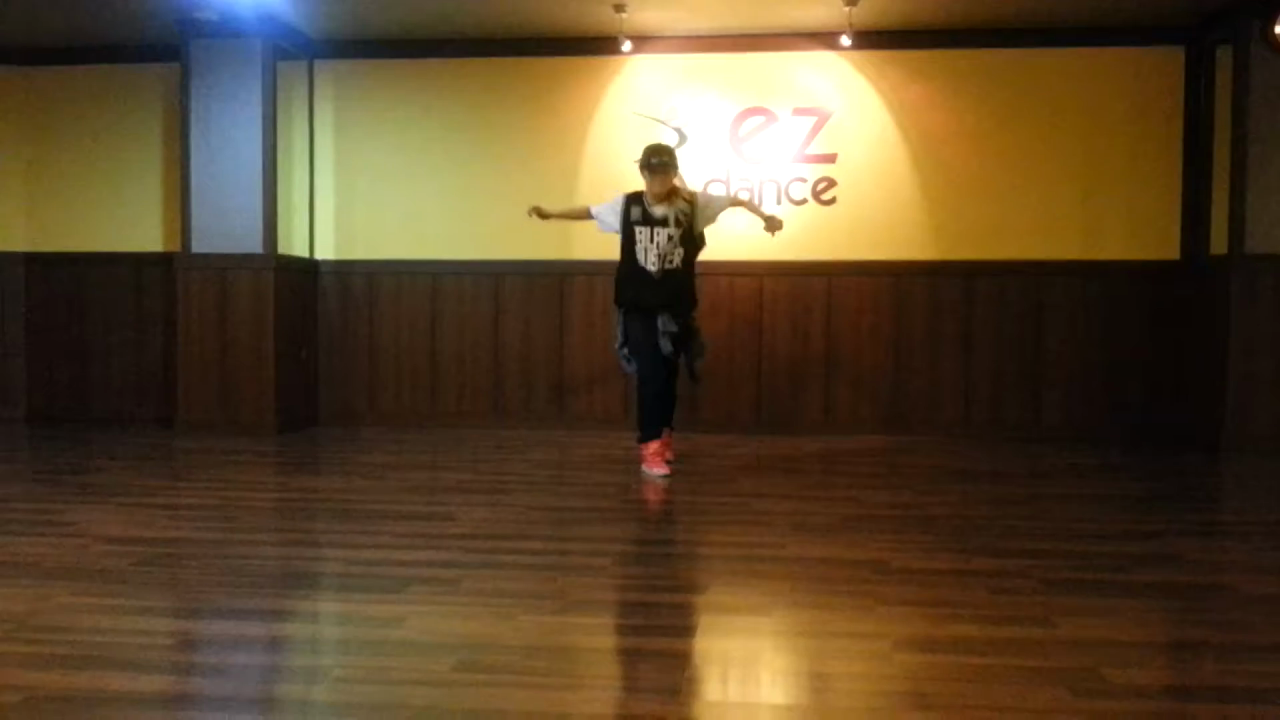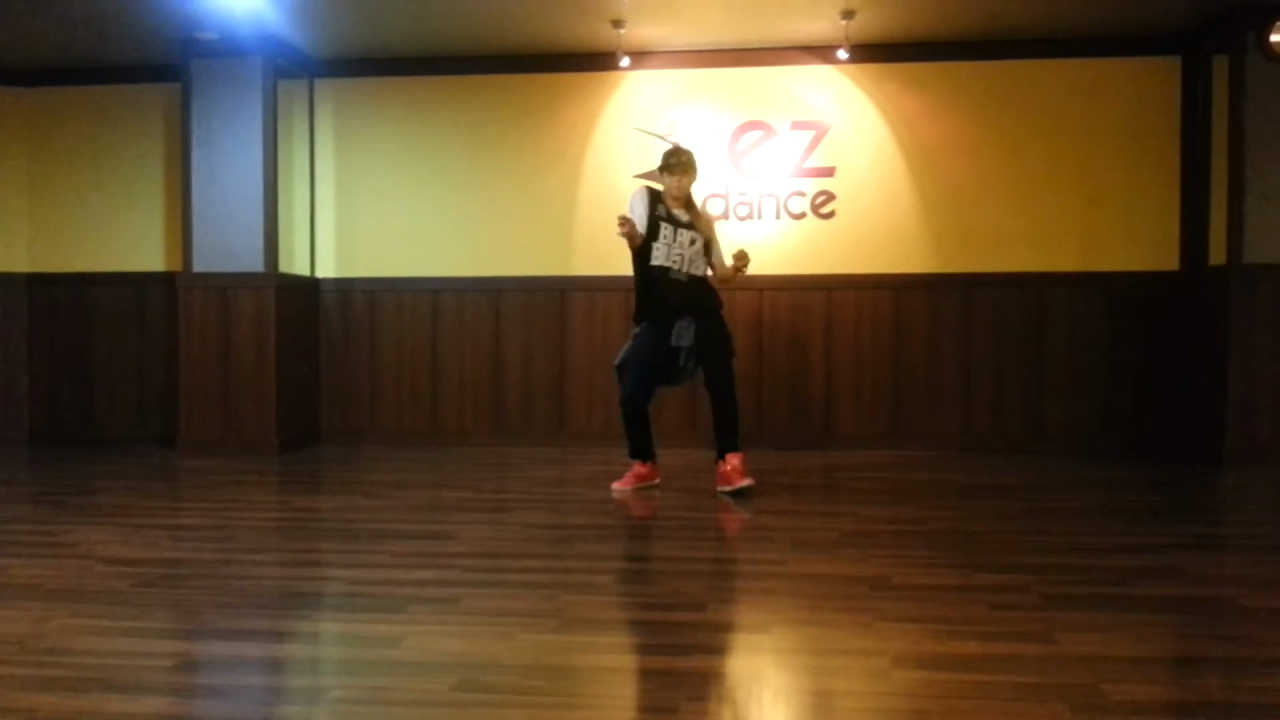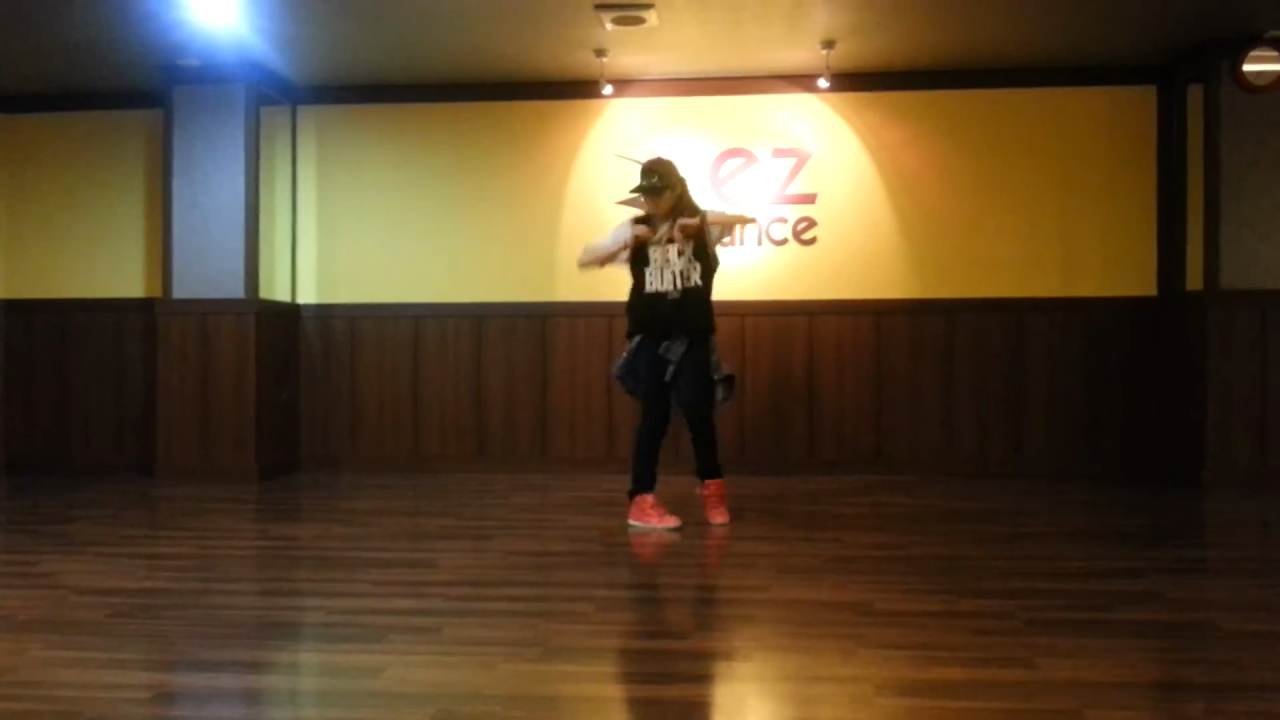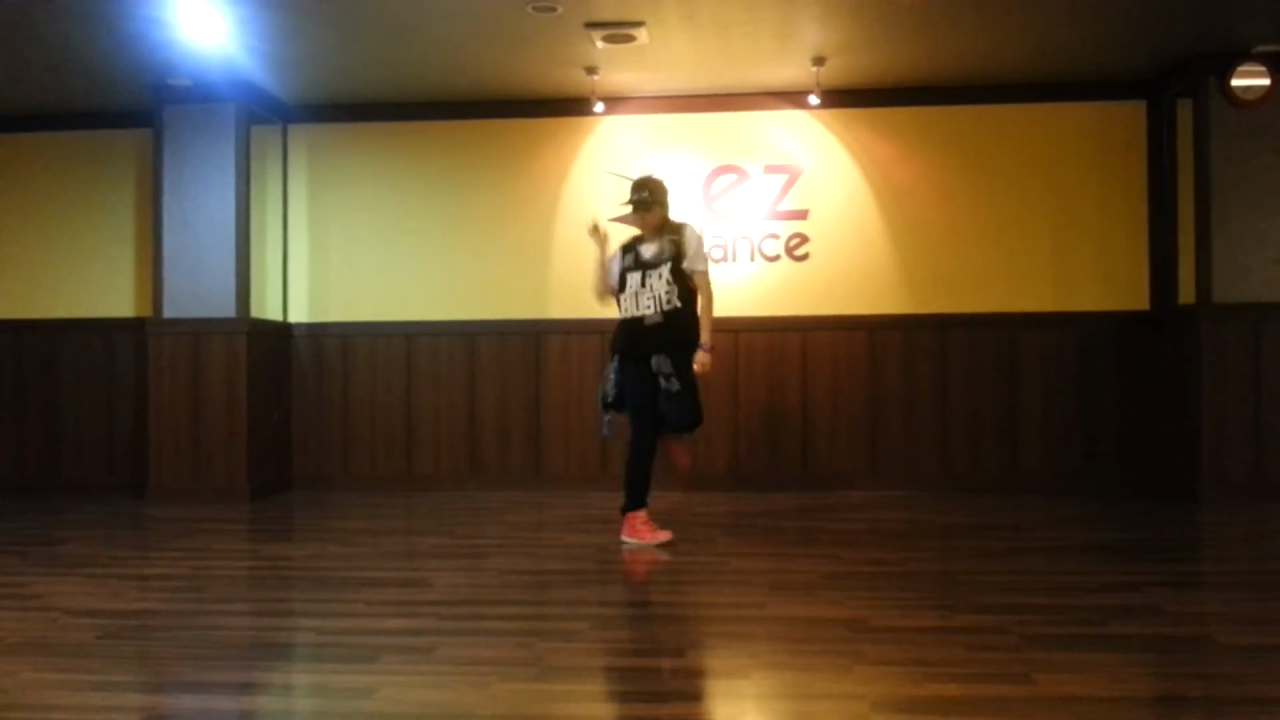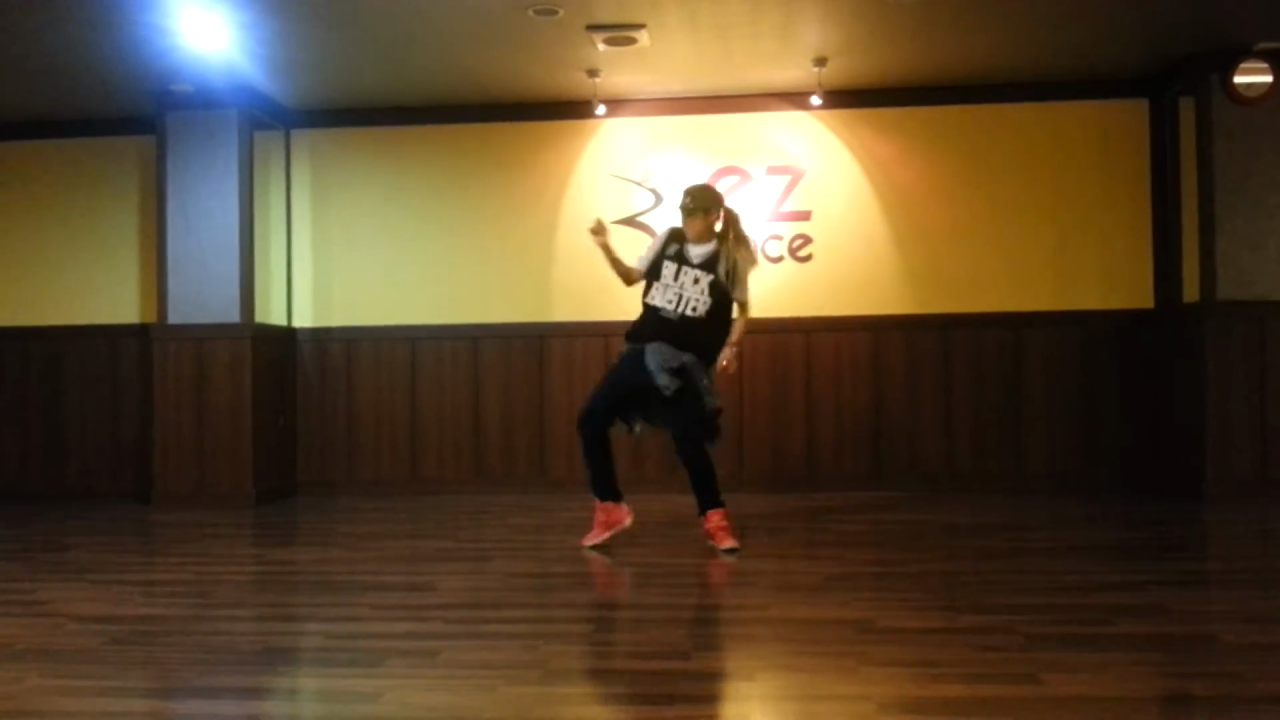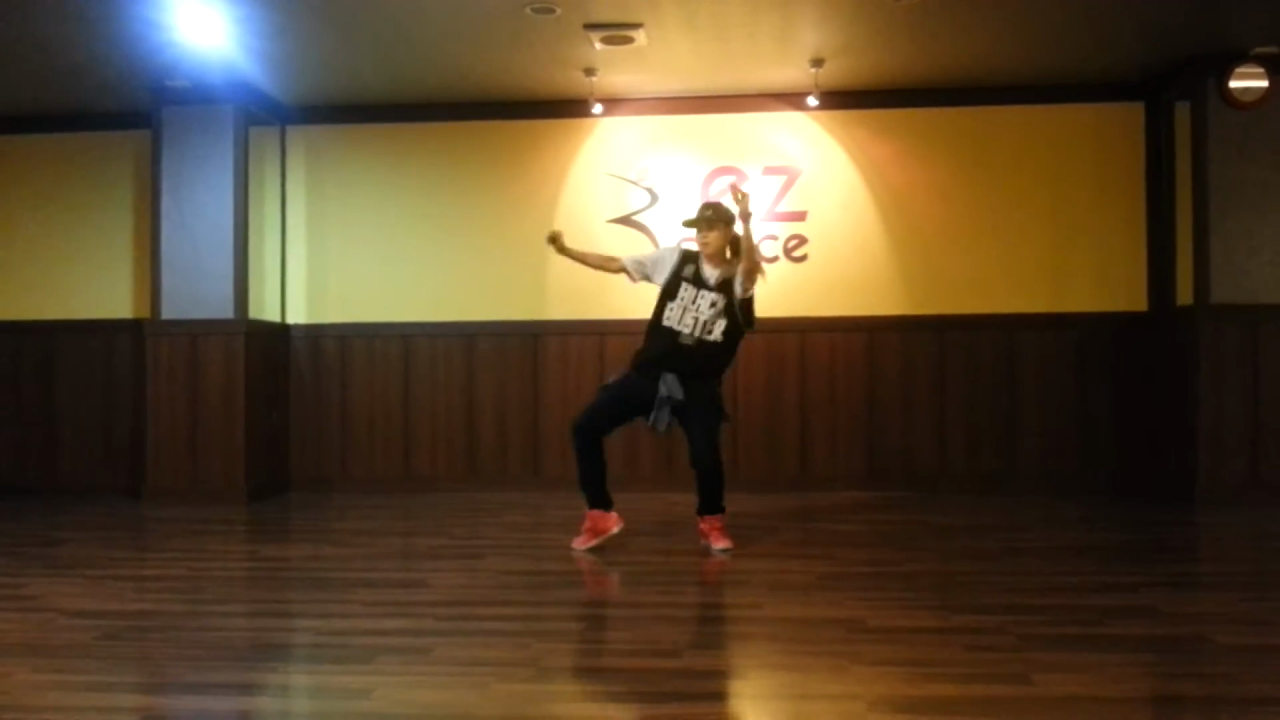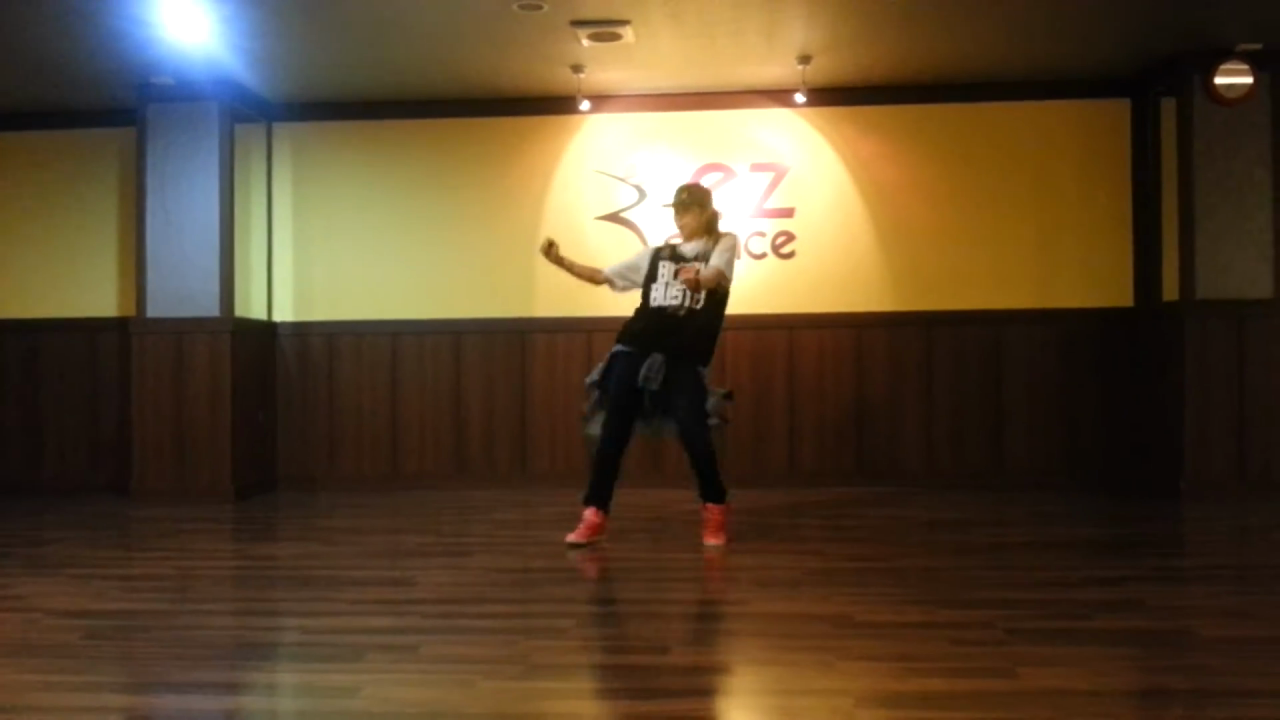
dt=0.7s
person 1, frame 1
left shoulder: (691, 203)
right shoulder: (626, 205)
left elbow: (733, 201)
right elbow: (592, 212)
left wrist: (764, 215)
right wrist: (550, 213)
left hip: (676, 305)
right hip: (638, 305)
left knee: (668, 374)
right knee: (649, 372)
left ankle: (663, 435)
right ankle: (651, 446)
person 1, frame 2
left shoulder: (703, 222)
right shoulder: (645, 198)
left elbow: (718, 275)
right elbow: (636, 234)
left wrist: (735, 268)
right wrist: (628, 233)
left hip: (703, 314)
right hip: (657, 316)
left knee: (722, 387)
right knee: (632, 394)
left ankle: (731, 466)
right ankle: (643, 466)
person 1, frame 3
left shoulder: (701, 221)
right shoulder: (631, 229)
left elbow: (737, 221)
right elbow: (585, 261)
left wrist: (698, 225)
right wrist: (628, 243)
left hip: (692, 335)
right hip: (650, 335)
left knee: (697, 410)
right knee: (654, 415)
left ankle: (712, 491)
right ankle: (643, 502)
person 1, frame 4
left shoulder: (685, 238)
right shoulder: (625, 252)
left elbow: (704, 291)
right elbow: (604, 296)
left wrist: (705, 345)
right wrist: (603, 254)
left hip: (677, 350)
right hip: (634, 353)
left knee: (687, 418)
right knee: (643, 433)
left ankle: (668, 430)
right ankle: (637, 519)
person 1, frame 5
left shoulder: (729, 259)
right shoulder: (668, 240)
left elbow: (741, 311)
right elbow: (632, 278)
left wrist: (731, 346)
right wrist: (605, 246)
left hip: (686, 362)
right hip: (642, 353)
left knee: (689, 442)
right knee: (590, 421)
left ankle: (715, 521)
right ankle: (610, 510)
person 1, frame 6
left shoulder: (740, 275)
right shoulder: (674, 258)
left elbow: (753, 271)
right elbow: (618, 265)
left wrist: (745, 222)
right wrist: (567, 251)
left hip: (697, 384)
right hip: (649, 370)
left knee: (705, 452)
right knee: (586, 429)
left ankle: (712, 523)
right ankle: (600, 517)
person 1, frame 7
left shoulder: (724, 244)
right shoulder: (656, 254)
left elbow: (715, 278)
right elbow: (603, 277)
left wrist: (697, 280)
right wrist: (560, 261)
left hip: (683, 362)
right hip: (635, 354)
left knee: (695, 437)
right knee: (613, 436)
left ankle: (715, 513)
right ankle: (595, 516)
